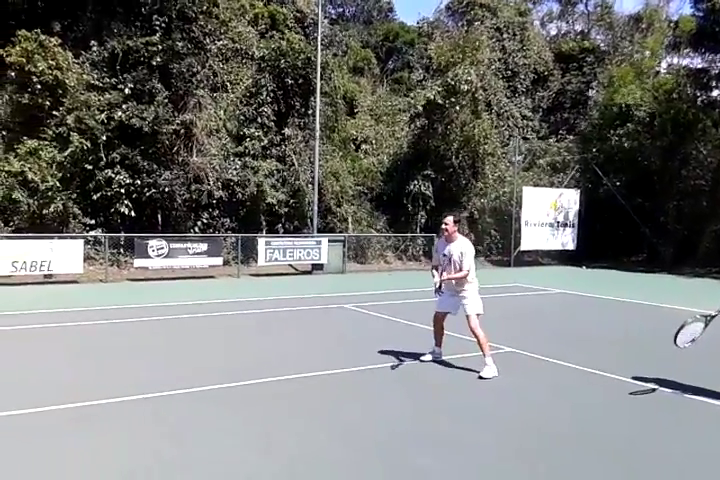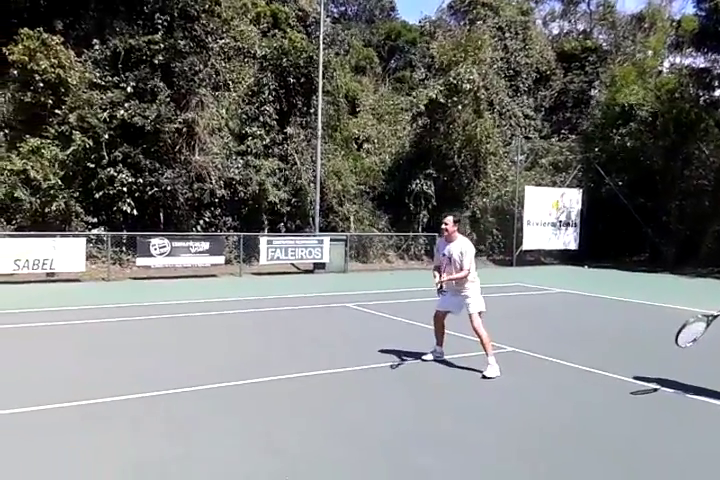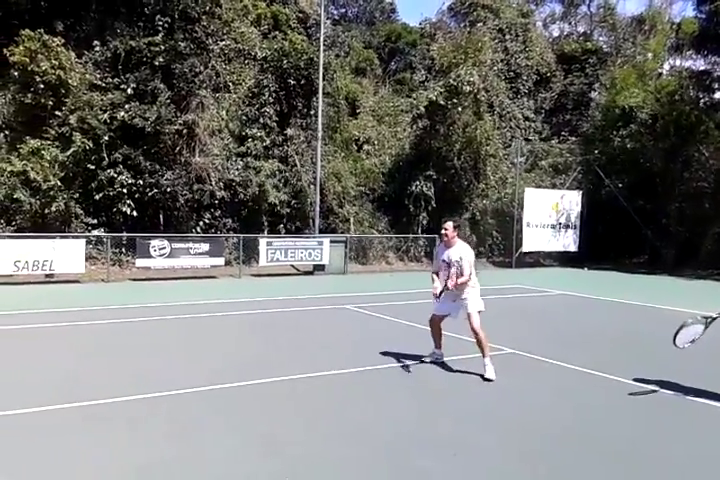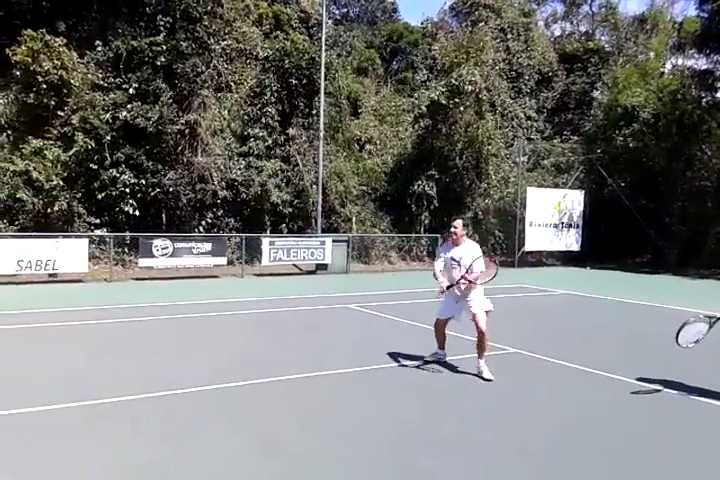
dt=0.1s
person 1, frame 1
left shoulder: (465, 246)
right shoulder: (439, 244)
left elbow: (465, 273)
right elbow: (435, 265)
left wrist: (448, 277)
right wrist: (436, 277)
left hip: (467, 290)
right hip: (449, 289)
left knee: (474, 326)
right knee: (437, 318)
left ankle: (490, 364)
right ankle: (437, 351)
person 1, frame 2
left shoulder: (465, 246)
right shoulder: (440, 243)
left elbow: (465, 273)
right elbow: (437, 266)
left wrist: (448, 278)
right wrist: (437, 278)
left hip: (469, 289)
right hip: (450, 289)
left knee: (477, 325)
right knee: (438, 317)
left ankle: (492, 364)
right ankle: (438, 351)
person 1, frame 3
left shoulder: (465, 251)
right shoulder: (439, 248)
left elbow: (467, 276)
right elbow: (435, 271)
left wrist: (455, 283)
right wrist: (436, 285)
left hip: (468, 292)
right hip: (449, 293)
left knee: (475, 327)
right knee: (434, 321)
left ankle: (488, 365)
right ankle: (438, 353)
person 1, frame 4
left shoulder: (473, 248)
right shoulder: (445, 248)
left elbow: (477, 274)
right elbow: (437, 270)
left wrist: (470, 278)
right wrist: (441, 281)
left hip: (472, 294)
right hip: (452, 294)
left knee: (481, 328)
right knee: (439, 325)
left ankle: (481, 364)
right ankle: (441, 353)
